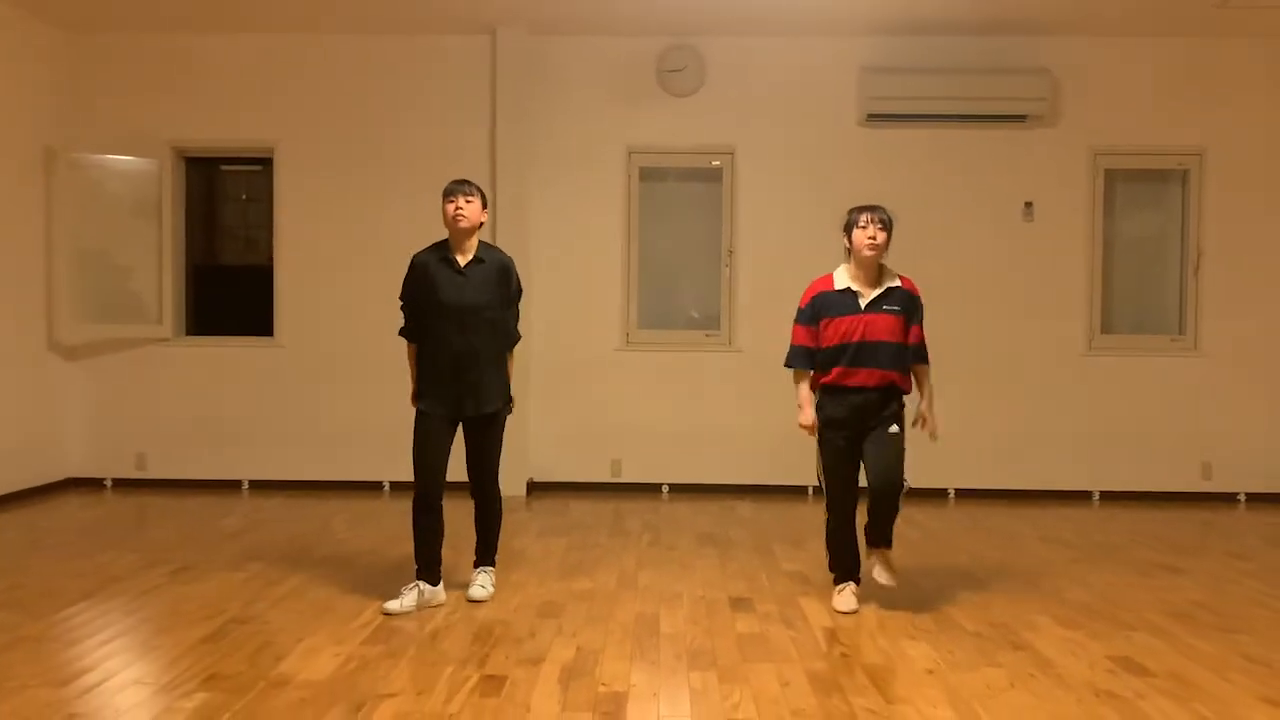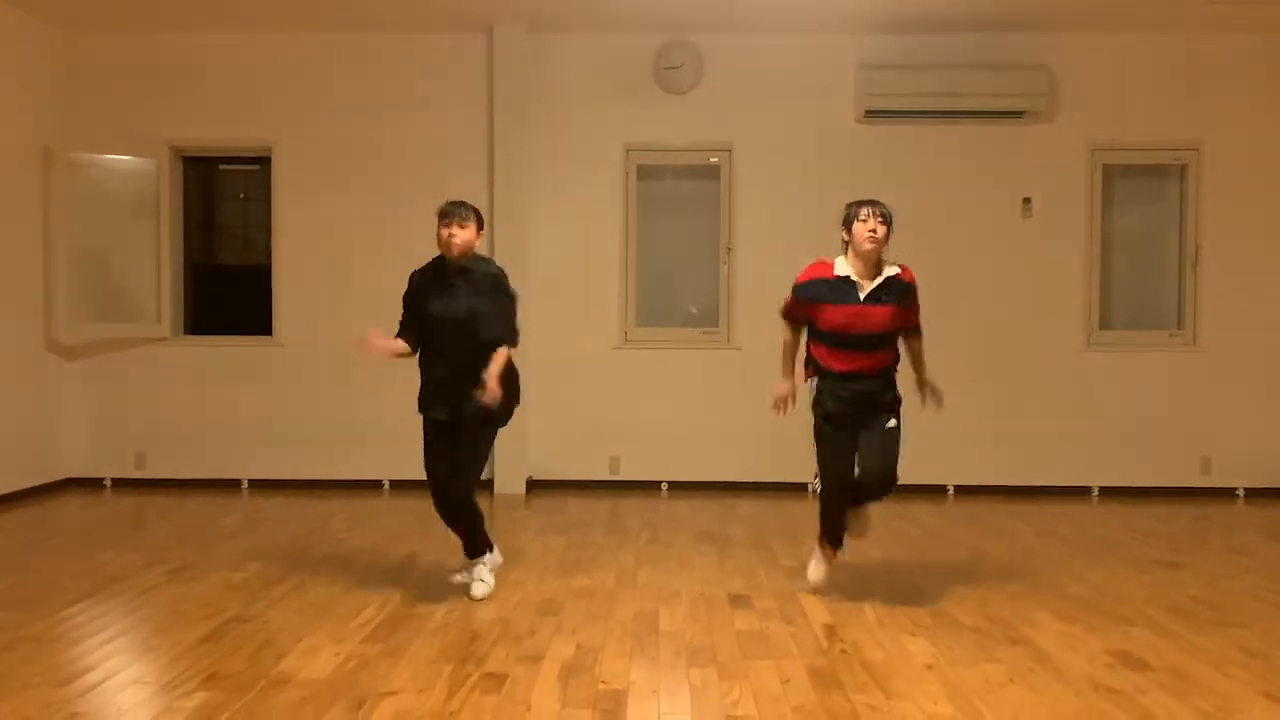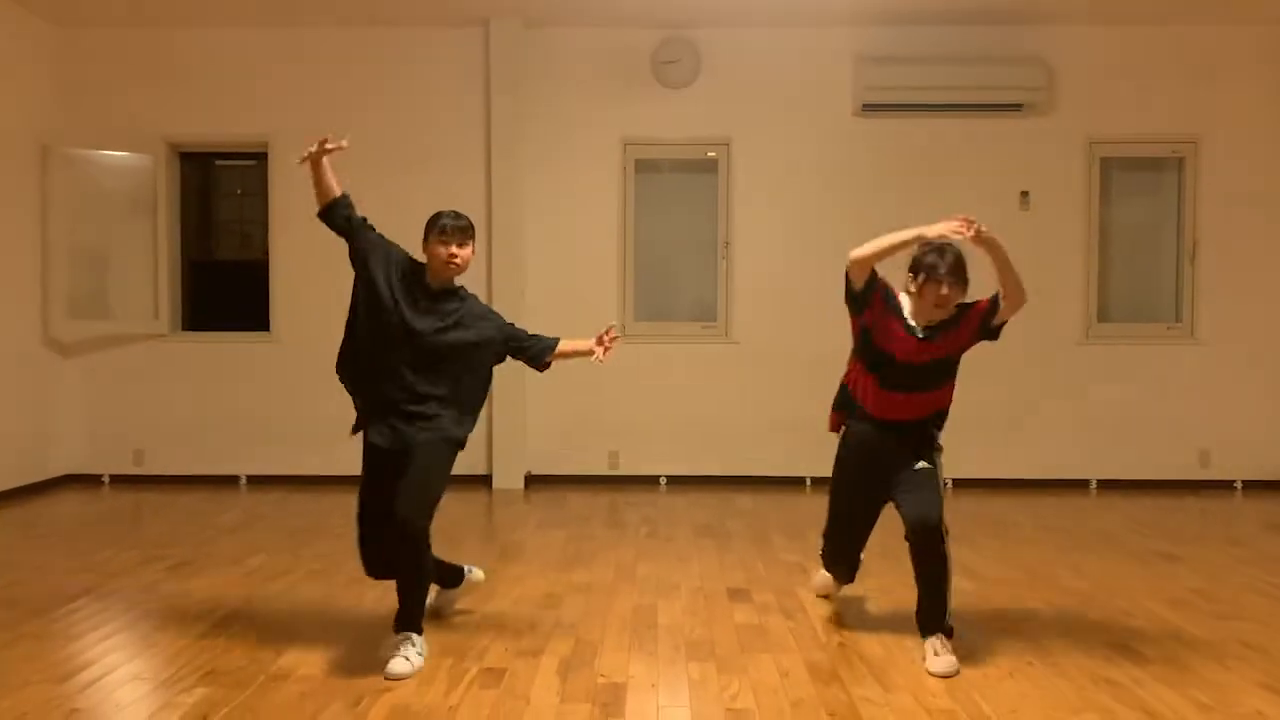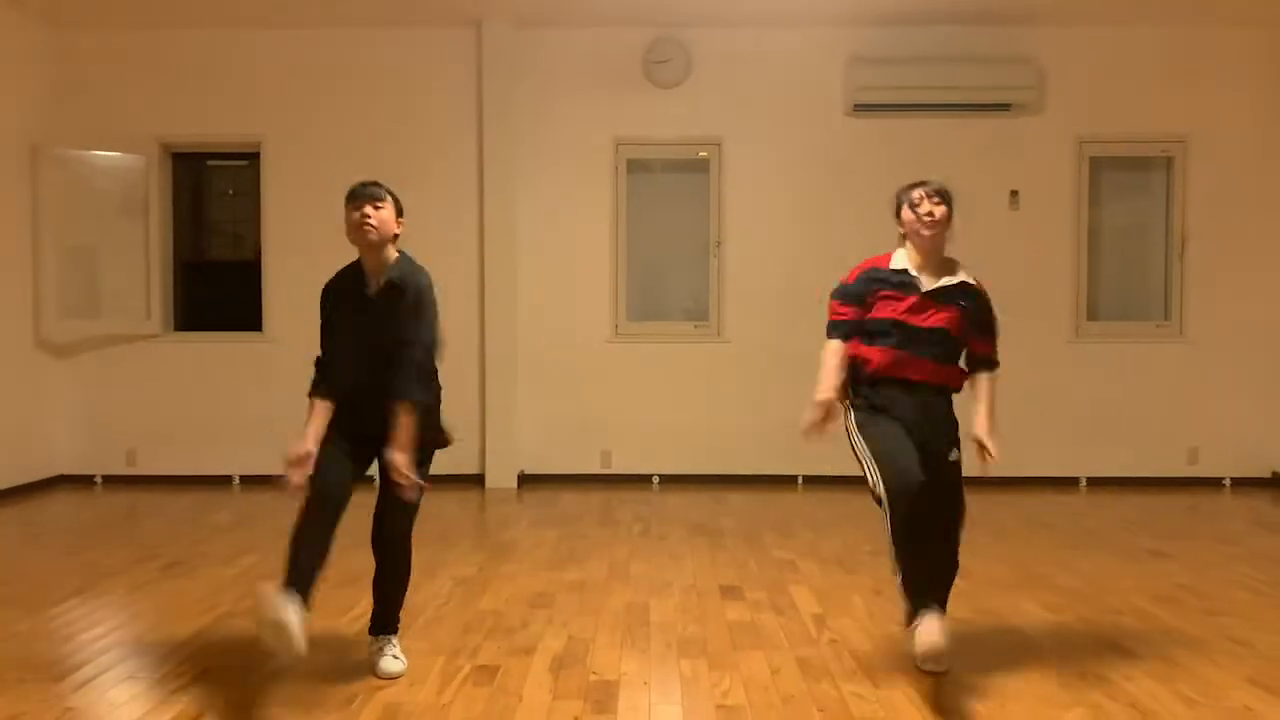
dt=0.5s
person 1, frame 1
left shoulder: (500, 266)
right shoulder: (423, 264)
left elbow: (509, 334)
right elbow: (412, 331)
left wrist: (505, 385)
right wrist: (415, 383)
left hip: (486, 393)
right hip: (435, 393)
left knee: (484, 485)
right knee: (426, 486)
left ankle: (484, 568)
right ankle: (427, 582)
person 1, frame 2
left shoulder: (489, 276)
right shoulder: (421, 280)
left elbow: (506, 337)
right elbow: (409, 341)
left wrist: (494, 375)
right wrist: (387, 345)
left hip: (481, 400)
right hip: (438, 400)
left knee: (459, 487)
right knee: (440, 492)
left ankle: (481, 559)
right ankle: (483, 552)
person 1, frame 3
left shoulder: (476, 318)
right shoulder: (386, 266)
left elbow: (531, 347)
right elbow: (341, 215)
left wrist: (590, 344)
right wrist: (320, 164)
left hip: (435, 433)
right hip: (382, 432)
left knee: (409, 520)
right knee: (378, 554)
left ankle: (409, 635)
right ankle: (455, 578)
person 1, frame 4
left shoulder: (413, 286)
right shoulder: (337, 291)
left elbow: (415, 374)
right elbow: (329, 375)
left wrist: (402, 446)
right wrist: (310, 438)
left hip: (406, 426)
right hip: (350, 421)
left knee: (391, 535)
right knee: (325, 493)
left ankle: (386, 635)
right ankle: (291, 605)
person 2, frame 1
left shoulder: (904, 294)
right shoulder: (820, 294)
left elbow: (917, 354)
right elbow: (802, 357)
left wrist: (925, 402)
right wrist: (806, 405)
left hip: (884, 405)
right hip: (836, 406)
left knee: (888, 482)
right knee: (840, 498)
left ankle: (879, 548)
right ankle: (845, 580)
person 2, frame 2
left shoulder: (901, 283)
right shoulder: (816, 280)
left elbow: (910, 333)
right elbow: (792, 322)
left wrist: (922, 377)
right wrist: (787, 377)
left hip: (880, 394)
right hip: (834, 394)
left knee: (879, 475)
right knee: (835, 480)
left ankle: (856, 504)
right ankle: (828, 547)
person 2, frame 3
left shoulder: (961, 324)
right shoulder: (878, 309)
left elbow: (1015, 299)
right elbow: (857, 261)
left wrist: (991, 246)
right wrist: (921, 233)
left hip: (916, 444)
right hip: (863, 440)
left knee: (926, 526)
right knee: (843, 532)
left ankle: (936, 635)
right ankle: (837, 570)
person 2, frame 4
left shoulder: (969, 294)
right shoulder: (872, 275)
left elbow: (984, 362)
right elbow: (839, 333)
left wrist: (983, 418)
right wrist: (826, 388)
left hip: (934, 413)
right hip: (876, 405)
left knee: (944, 526)
right knee: (904, 485)
left ankle: (931, 614)
right ankle: (922, 612)
